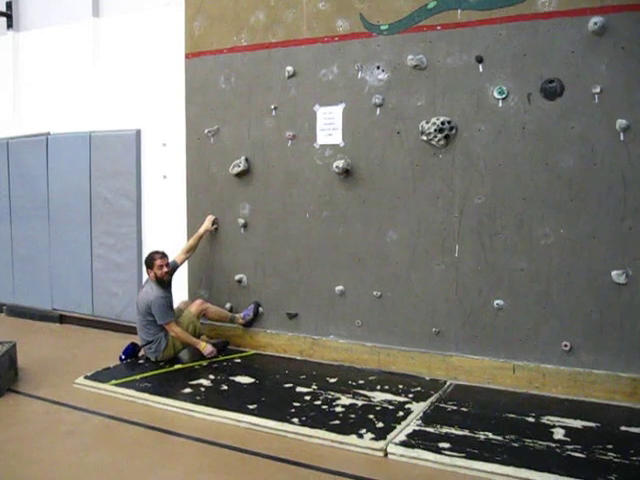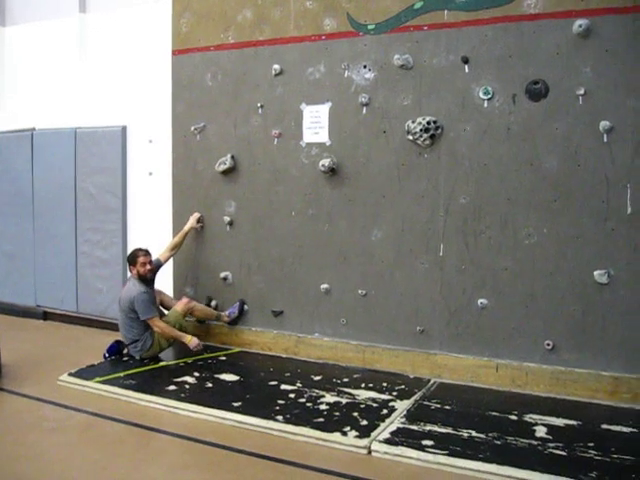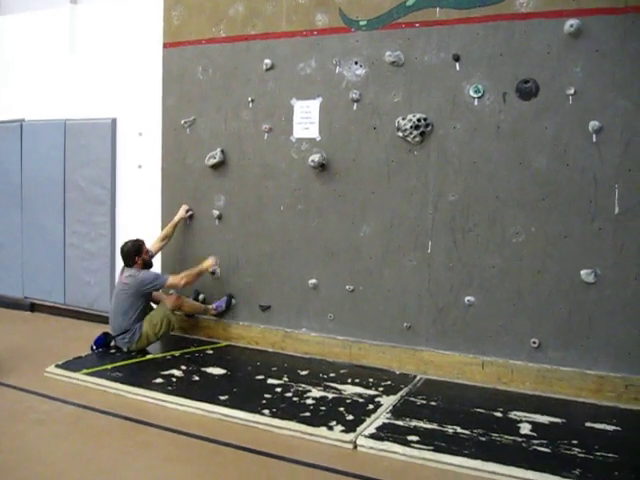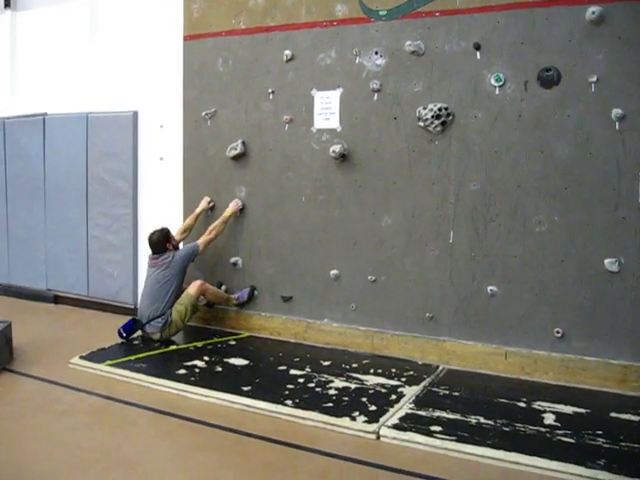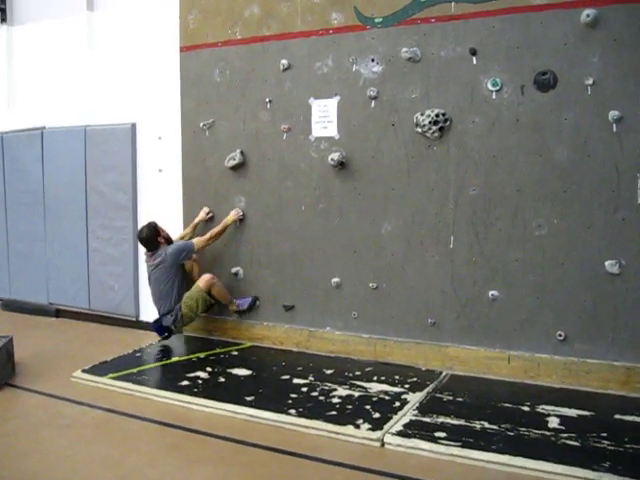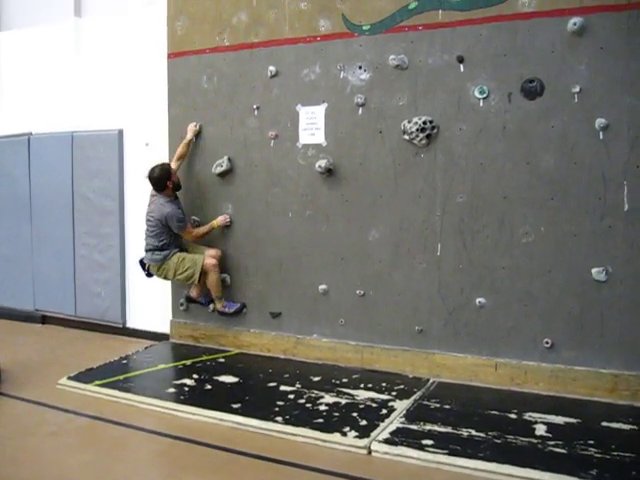
dt=0.7s
person 1, frame 1
left shoulder: (162, 277)
right shoulder: (156, 297)
left elbow: (185, 253)
right elbow: (173, 331)
left wrist: (202, 230)
right wrist: (200, 345)
left hip: (158, 339)
right hip: (160, 349)
left knee: (187, 306)
right knee: (199, 304)
left ankle: (206, 341)
right ankle: (240, 319)
person 1, frame 2
left shoulder: (145, 275)
right shoulder: (139, 293)
left elbow: (170, 251)
right elbow: (157, 326)
left wrist: (188, 228)
right wrist: (187, 338)
left hip: (139, 339)
right hip: (144, 347)
left knee: (157, 294)
right knee: (186, 303)
right ankle: (225, 317)
person 1, frame 3
left shoulder: (129, 270)
right shoulder: (140, 278)
left elbow: (161, 242)
right elbow: (180, 281)
left wrist: (177, 218)
right wrist: (204, 267)
left hip: (124, 334)
right hip: (131, 340)
left knee: (151, 293)
right knee: (175, 299)
left ankle: (185, 306)
right ankle: (211, 310)
person 1, frame 4
left shoulder: (154, 258)
right shoulder: (177, 259)
left elbow: (182, 232)
right elbow: (209, 235)
left wrist: (199, 210)
right wrist: (229, 211)
left hip: (148, 325)
right hip: (160, 328)
right knee: (199, 285)
left ankle: (207, 298)
right ankle: (233, 300)
person 1, frame 5
left shoulder: (151, 254)
right shoulder: (170, 253)
left elbow: (180, 240)
right elbow: (207, 239)
left wrist: (197, 221)
right wrist: (228, 220)
left hip: (171, 307)
right hip: (177, 314)
left knee: (191, 259)
right knee: (208, 278)
left ankle: (204, 300)
right ankle: (234, 305)
person 1, frame 6
left shoulder: (159, 191)
right shoulder: (168, 210)
left elbow: (177, 160)
right elbow: (192, 235)
left wrist: (189, 138)
right wrist: (215, 224)
left hip: (172, 249)
right hip: (162, 260)
left knee: (215, 254)
right knee: (211, 264)
left ankle: (195, 292)
right ankle: (221, 305)
